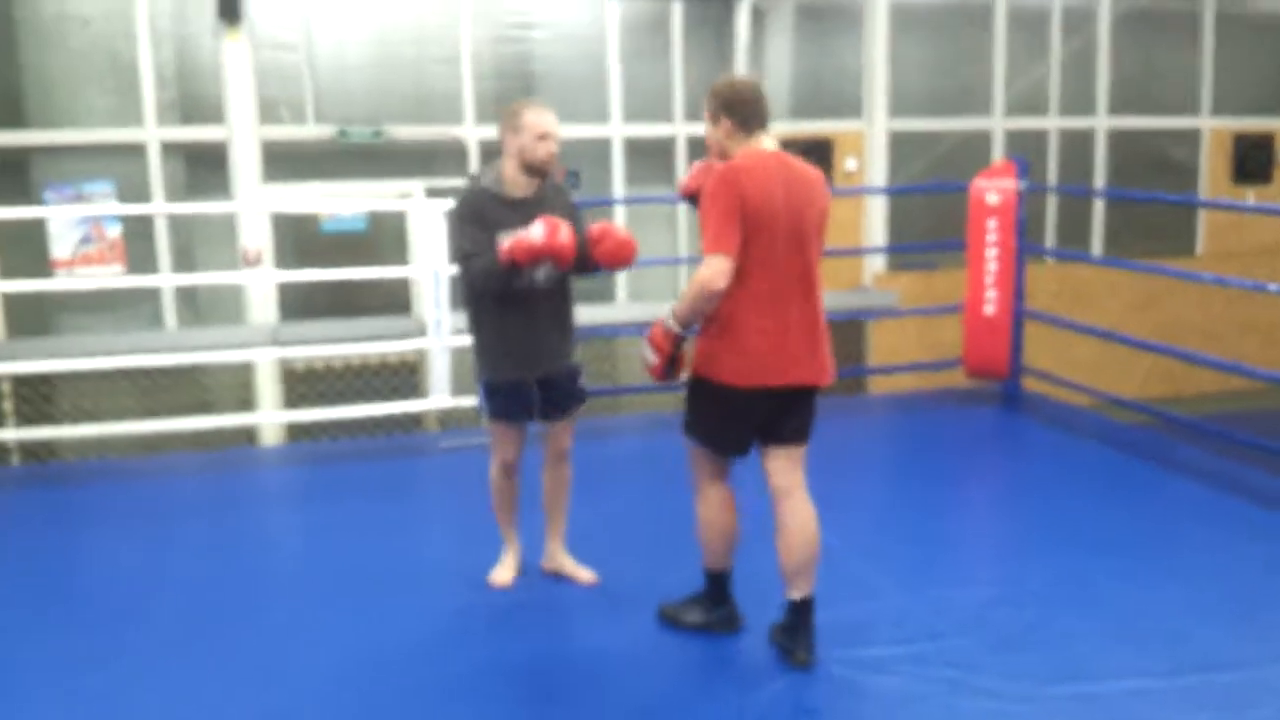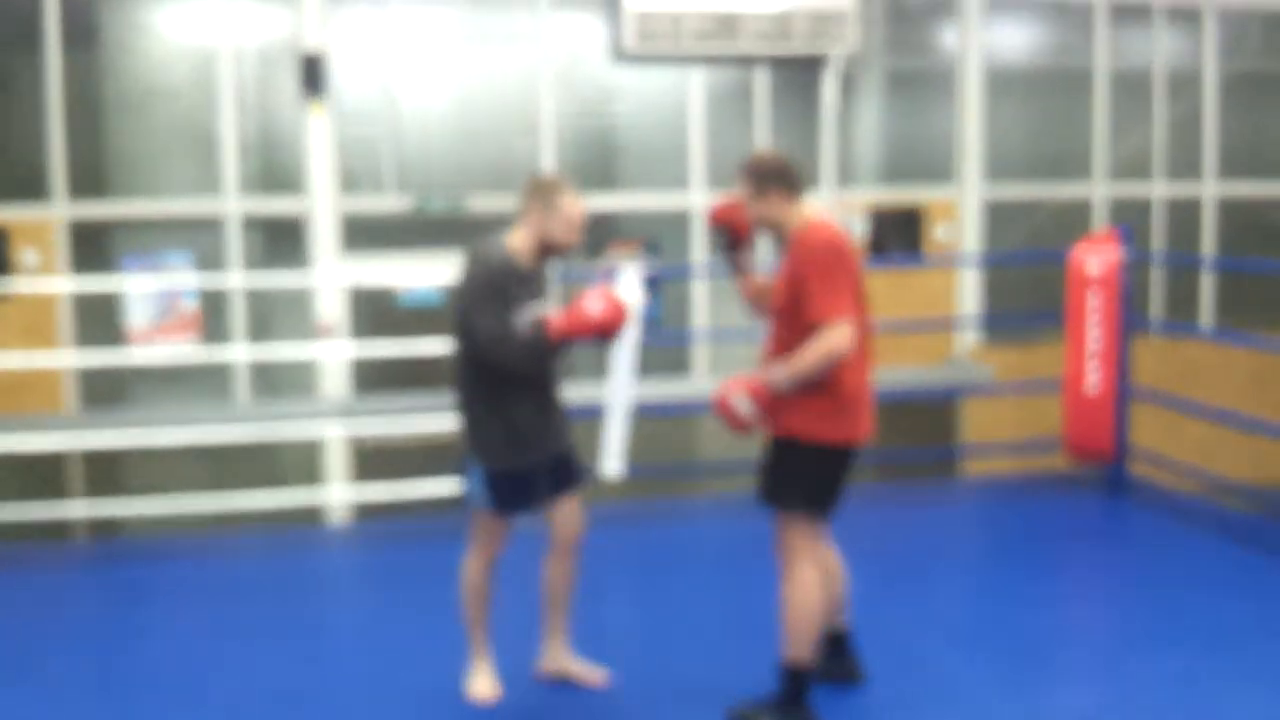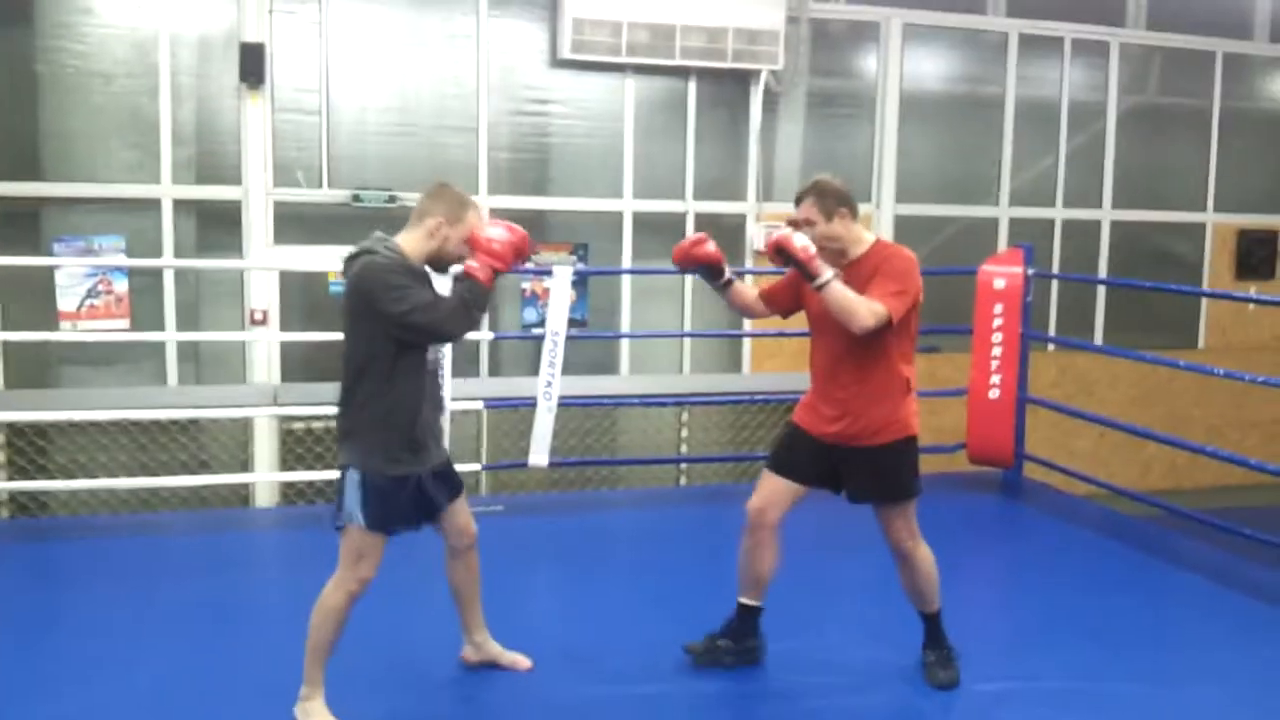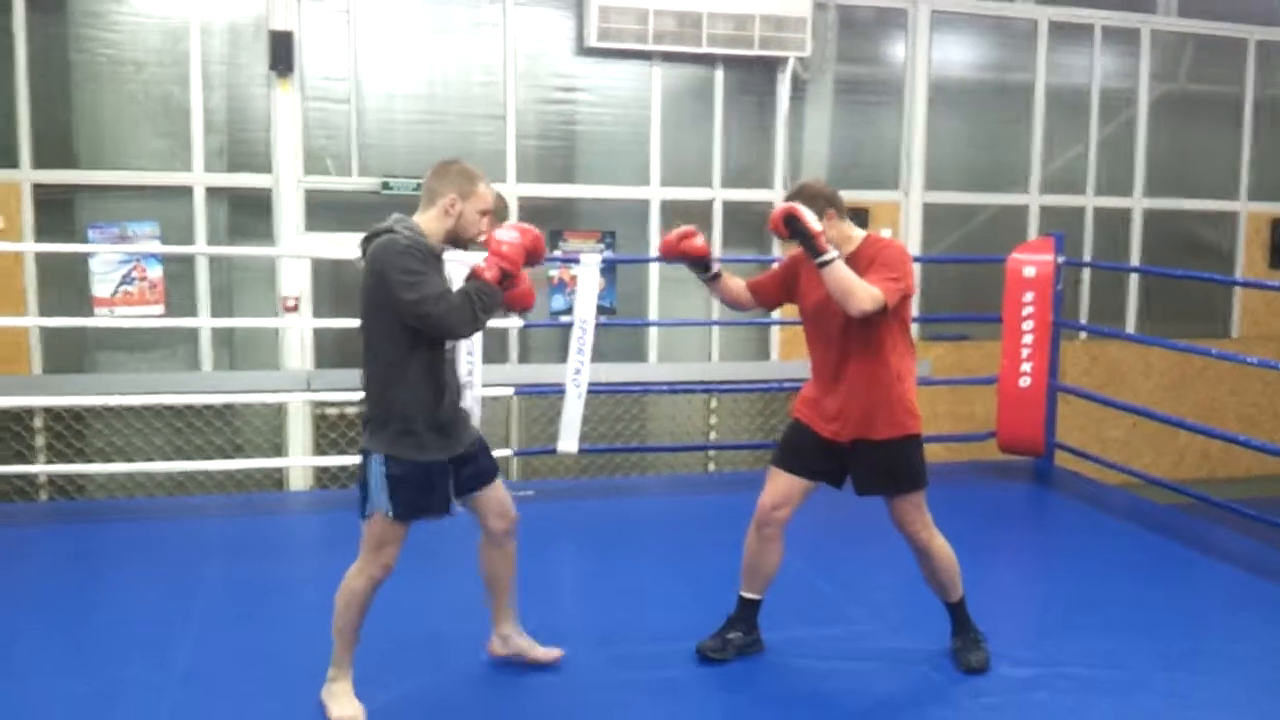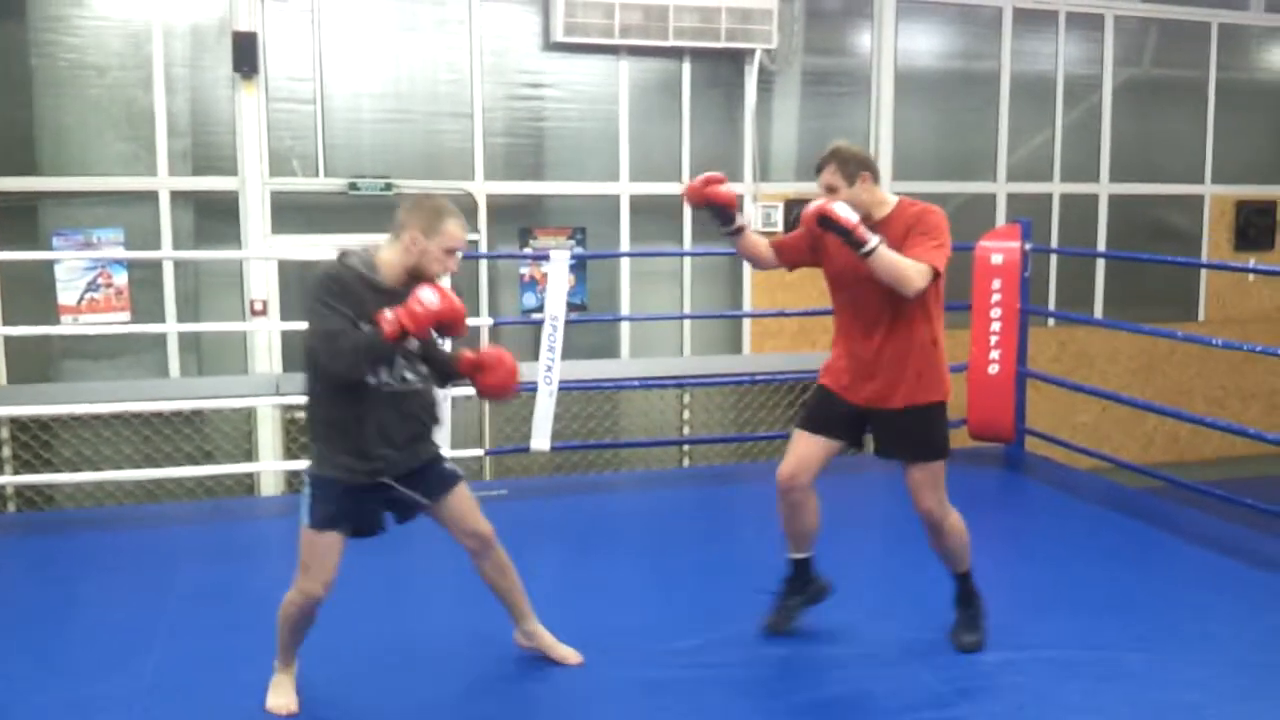
dt=1s
person 1, frame 1
left shoulder: (729, 180)
right shoulder: (811, 181)
left elbow: (714, 278)
left wrist: (671, 328)
left hip: (734, 360)
right hip: (800, 361)
left knee: (711, 478)
right knee: (790, 489)
left ankle: (718, 601)
right ankle: (798, 628)
person 1, frame 2
left shoulder: (817, 248)
right shoulder: (814, 244)
left elbow: (839, 341)
right elbow: (763, 303)
left wrist: (761, 386)
right wrist: (737, 251)
left hip: (815, 424)
right hip: (817, 420)
left knee: (797, 555)
right knee: (810, 539)
right ankle: (838, 651)
person 1, frame 3
left shoulder: (898, 263)
right shoulder: (812, 267)
left elbow: (863, 320)
right elbow: (757, 306)
left wrist: (813, 265)
right wrist: (717, 274)
left hip: (883, 429)
right hip: (818, 421)
left knee: (904, 540)
right knee: (759, 514)
left ankle: (936, 643)
right ankle: (743, 633)
person 1, frame 4
left shoulder: (890, 255)
right shoulder: (802, 264)
left elbow: (860, 303)
right elbow: (744, 298)
left wrist: (818, 246)
right wrist: (706, 268)
left hip: (886, 422)
right hip: (821, 416)
left knee: (918, 532)
right knee: (769, 512)
left ankle: (964, 628)
right ankle: (743, 625)
person 1, frame 5
left shoulder: (926, 219)
right shoulder: (829, 228)
left elbow: (912, 281)
right elbow: (765, 254)
left wrist: (857, 235)
right wrist: (729, 221)
left hip: (914, 388)
right hip: (846, 381)
left knee: (931, 505)
right knee: (792, 478)
left ankle: (968, 601)
right ankle: (802, 580)
person 2, frame 1
left shoulder: (557, 197)
right shoulder: (475, 203)
left elbow: (578, 259)
right elbow: (476, 275)
left wrist: (602, 252)
right wrist: (514, 252)
left hip: (555, 352)
right hip: (504, 358)
left knee: (559, 452)
right knee: (506, 459)
left ankle: (555, 551)
right ankle: (509, 547)
person 2, frame 2
left shoulder: (531, 270)
right shoulder: (484, 278)
right elbow: (506, 352)
left wrist: (581, 323)
right wrist: (566, 326)
left hip: (545, 431)
right hip: (500, 440)
left knee: (566, 535)
right knee: (486, 551)
left ankle: (554, 652)
right ankle: (480, 660)
person 2, frame 3
left shoulder: (411, 271)
right shoulder: (375, 274)
left elbow: (442, 323)
right elbow: (445, 323)
left wrist: (485, 271)
right wrist: (481, 266)
left hip: (421, 444)
right hip: (375, 455)
left knee: (463, 537)
right knee: (354, 576)
left ankle: (478, 641)
person 2, frame 4
left shoulder: (423, 252)
right shoulder: (393, 253)
right elbow: (453, 320)
left wrist: (498, 290)
right wrist: (496, 268)
left hip: (448, 430)
right hip: (401, 441)
left knee: (500, 521)
right knee: (377, 561)
left ankle: (506, 634)
person 2, frame 5
left shoulder: (419, 290)
right shoulder: (335, 284)
right elbow: (337, 359)
left wrist: (470, 365)
right wrist: (402, 321)
left hip: (412, 454)
right hip: (345, 464)
left knee: (481, 537)
right knee: (312, 586)
left ankle: (531, 631)
right ankle: (284, 668)
